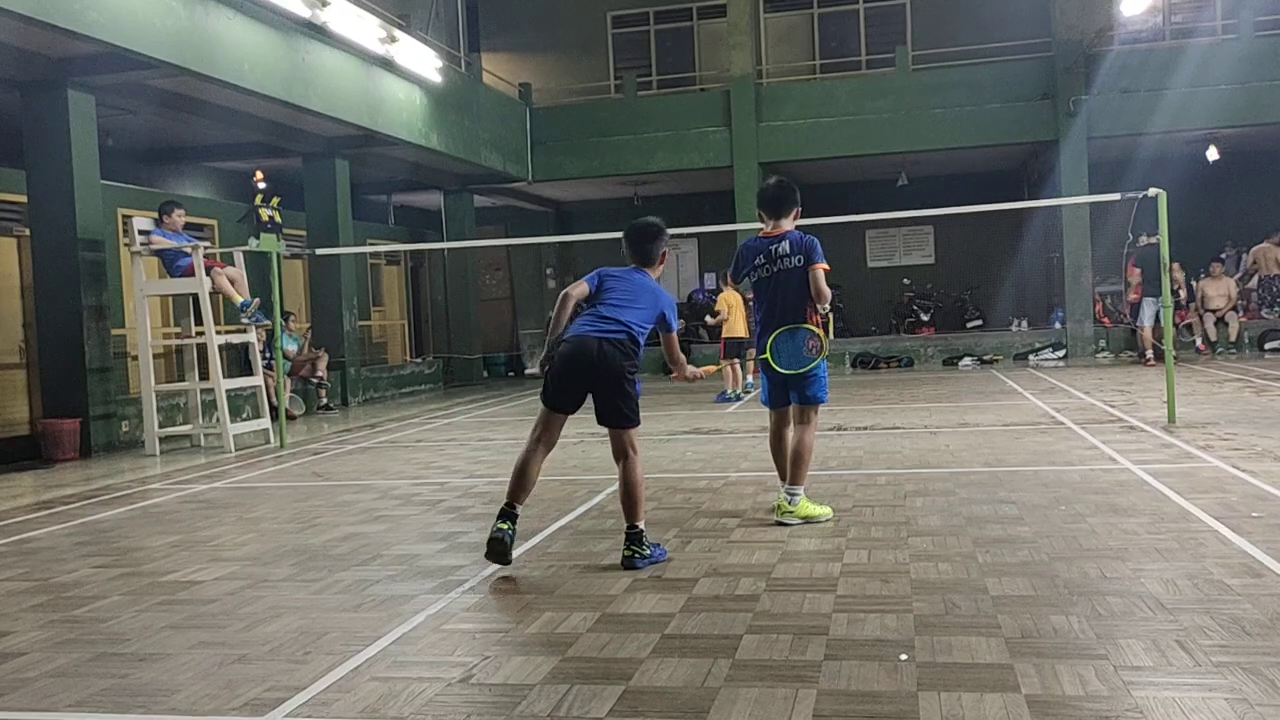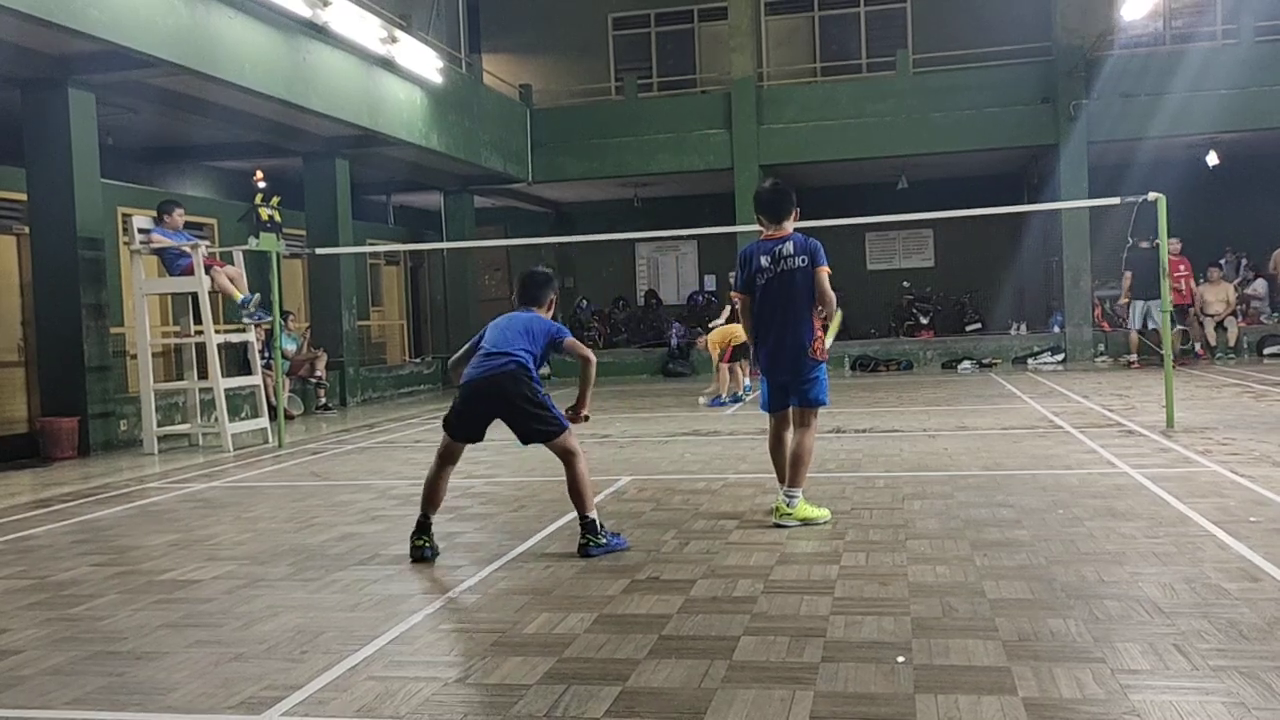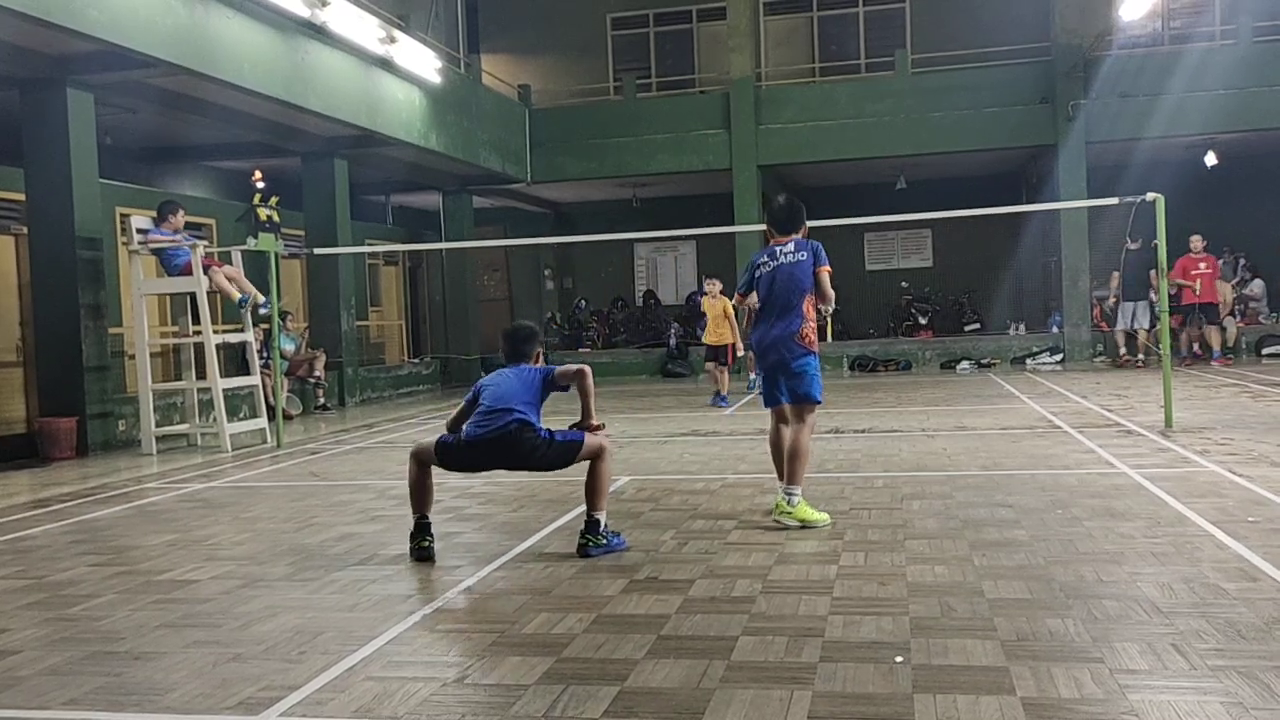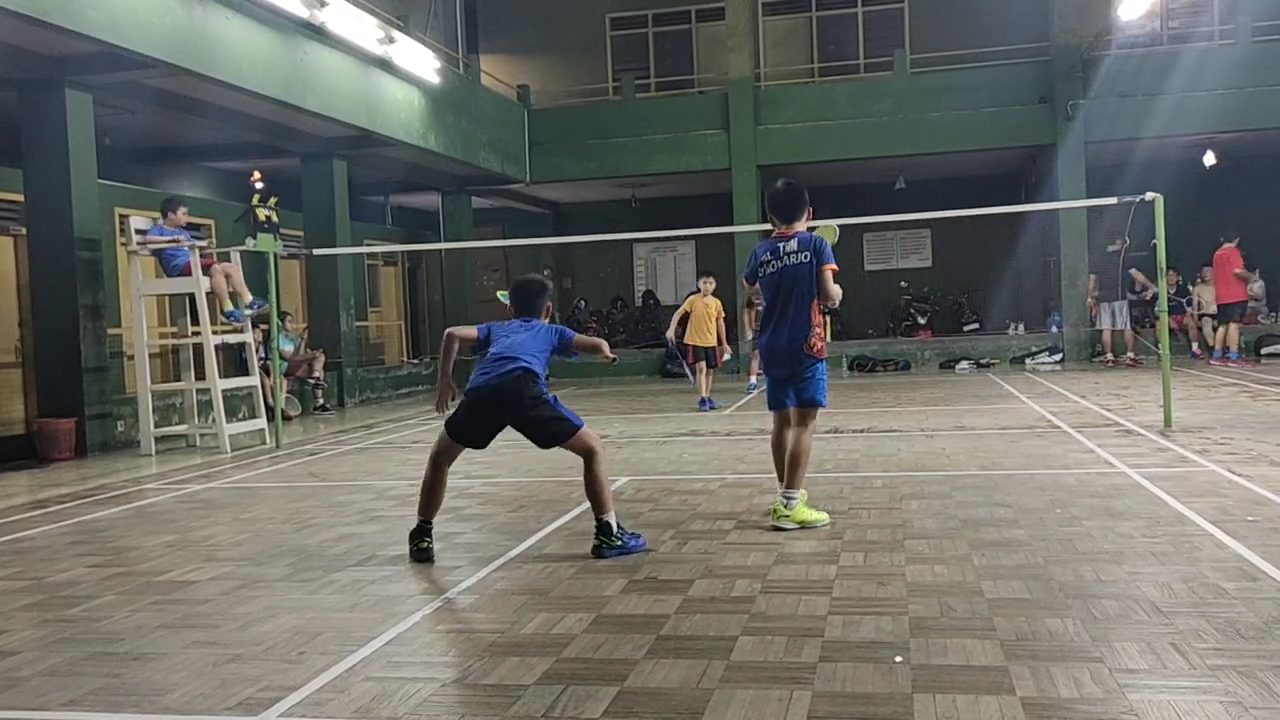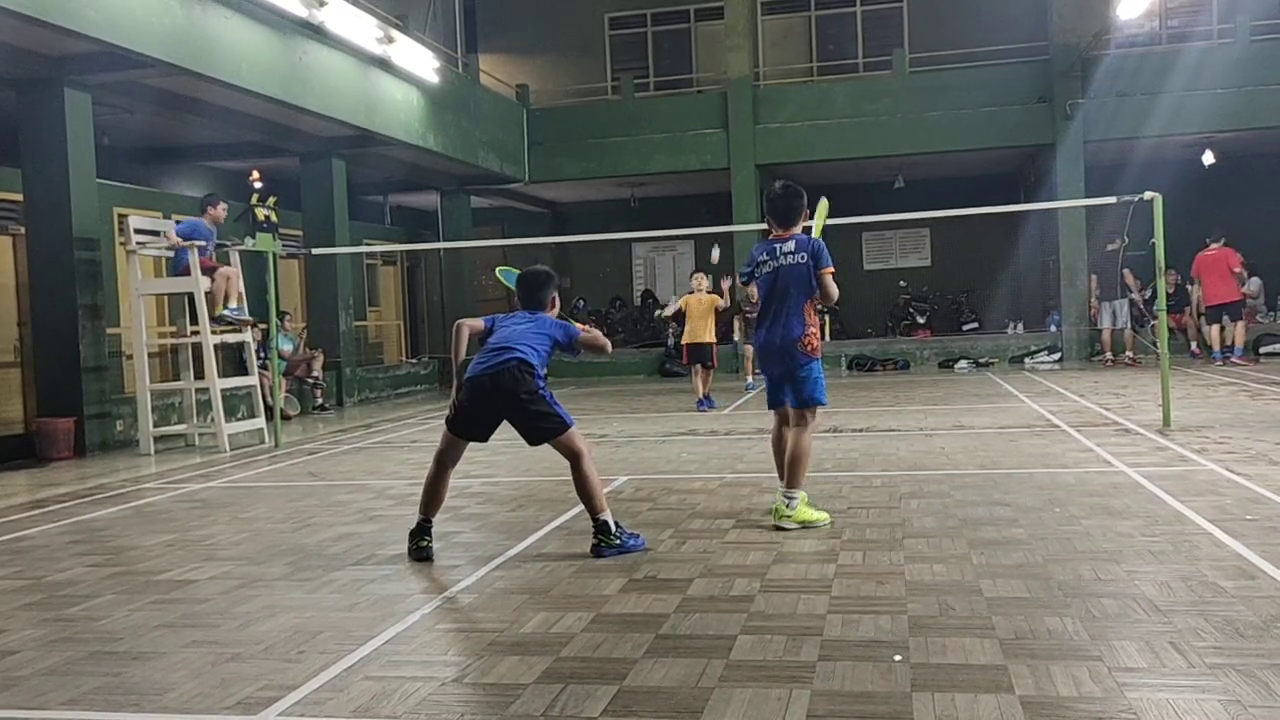
dt=1s
person 1, frame 1
left shoulder: (748, 249)
right shoulder: (807, 244)
left elbow: (732, 283)
right elbow: (820, 293)
right wrist: (826, 301)
left hip: (768, 348)
left knee: (779, 419)
right knee: (805, 420)
left ankle: (788, 493)
right ankle: (793, 501)
person 1, frame 2
left shoulder: (749, 254)
right shoulder: (810, 246)
left elbow: (744, 308)
right elbow: (825, 295)
left wrist: (755, 343)
right wrist: (829, 314)
left hip: (769, 353)
right hip: (806, 348)
left knee: (779, 423)
right knee: (804, 423)
left ankle: (786, 496)
right ankle: (791, 503)
person 1, frame 3
left shoulder: (759, 259)
right shoulder: (813, 248)
left elbow: (741, 299)
right elbow: (826, 295)
right wrist: (827, 303)
left hip: (765, 344)
right hip: (797, 342)
left knee: (780, 418)
right knee: (803, 419)
left ankle: (785, 495)
right ankle: (791, 502)
person 1, frame 4
left shoulder: (762, 250)
right shoulder: (816, 244)
left elbow: (750, 287)
right elbow: (827, 295)
right wrist: (838, 293)
left hip: (771, 347)
right hip: (805, 345)
left knee: (782, 420)
right knee: (804, 422)
left ankle: (786, 491)
right ankle: (789, 505)
person 1, frame 5
left shoulder: (759, 252)
right shoulder: (813, 247)
right elbow: (830, 296)
right wrist: (830, 289)
left hip: (767, 346)
right hip: (800, 344)
left knee: (783, 419)
right knee: (803, 421)
left ankle: (787, 493)
right ankle: (790, 505)
person 2, frame 1
left shoulder: (605, 274)
right shoulder: (663, 298)
left elbow: (568, 295)
right elbow: (674, 358)
left wrist: (552, 346)
right wrist: (687, 372)
left hip: (575, 348)
right hip: (616, 357)
left knee: (540, 441)
right knee: (627, 454)
left ankle: (507, 522)
right ankle: (636, 542)
person 2, frame 2
left shoulder: (496, 324)
right shoulder: (550, 327)
left elbow: (454, 364)
right elbow: (587, 358)
right wrist: (581, 405)
left hip: (474, 385)
right hip: (514, 383)
left knee: (445, 459)
right knee: (571, 453)
left ankle: (422, 536)
right ankle: (592, 533)
person 2, frame 3
left shoulder: (487, 380)
right shoulder: (542, 373)
left elbow: (452, 424)
right elbow: (582, 371)
right wrist: (589, 418)
left hip: (476, 446)
right hip: (522, 442)
left knee: (419, 455)
right knee: (601, 447)
left ankle: (421, 537)
right ankle: (595, 534)
person 2, frame 4
left shoulder: (495, 328)
right shoulder: (552, 331)
left elbow: (453, 334)
right elbow: (599, 346)
left wrist: (444, 380)
right wrist: (605, 352)
left hip: (480, 393)
right hip: (524, 390)
left knee: (439, 459)
right knee: (593, 449)
left ankle: (421, 537)
right ankle: (608, 534)
person 2, frame 5
left shoulder: (501, 320)
right shoulder: (557, 326)
left elbow: (463, 325)
right elbow: (604, 346)
left wrist: (458, 378)
right wrist: (593, 334)
left hip: (477, 382)
right hip: (518, 380)
left knee: (444, 459)
right knee: (578, 452)
left ankle: (421, 535)
right ankle: (606, 533)
